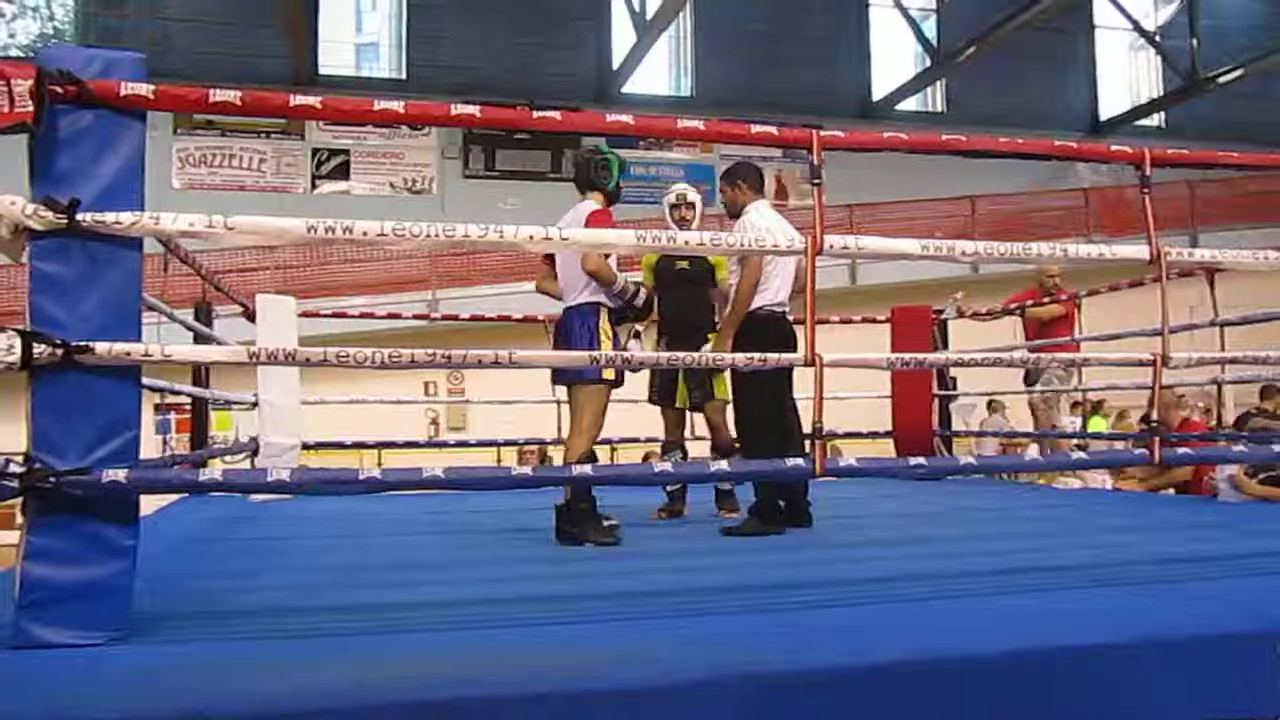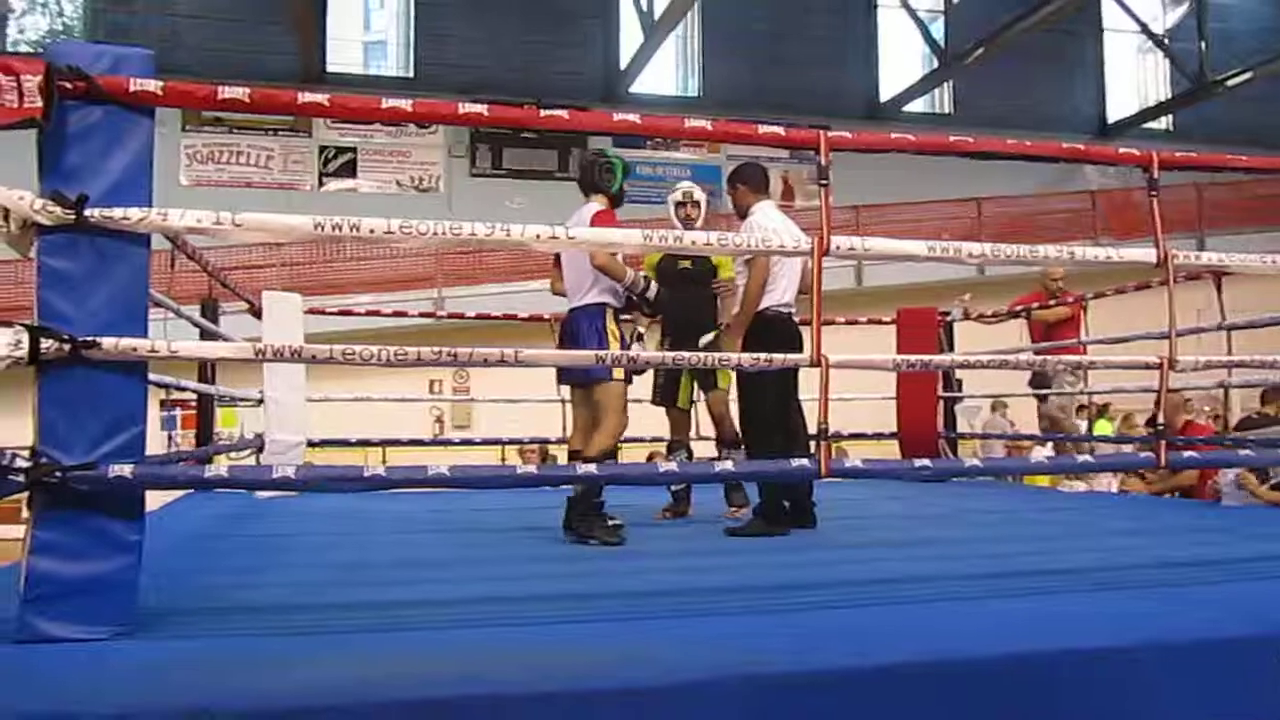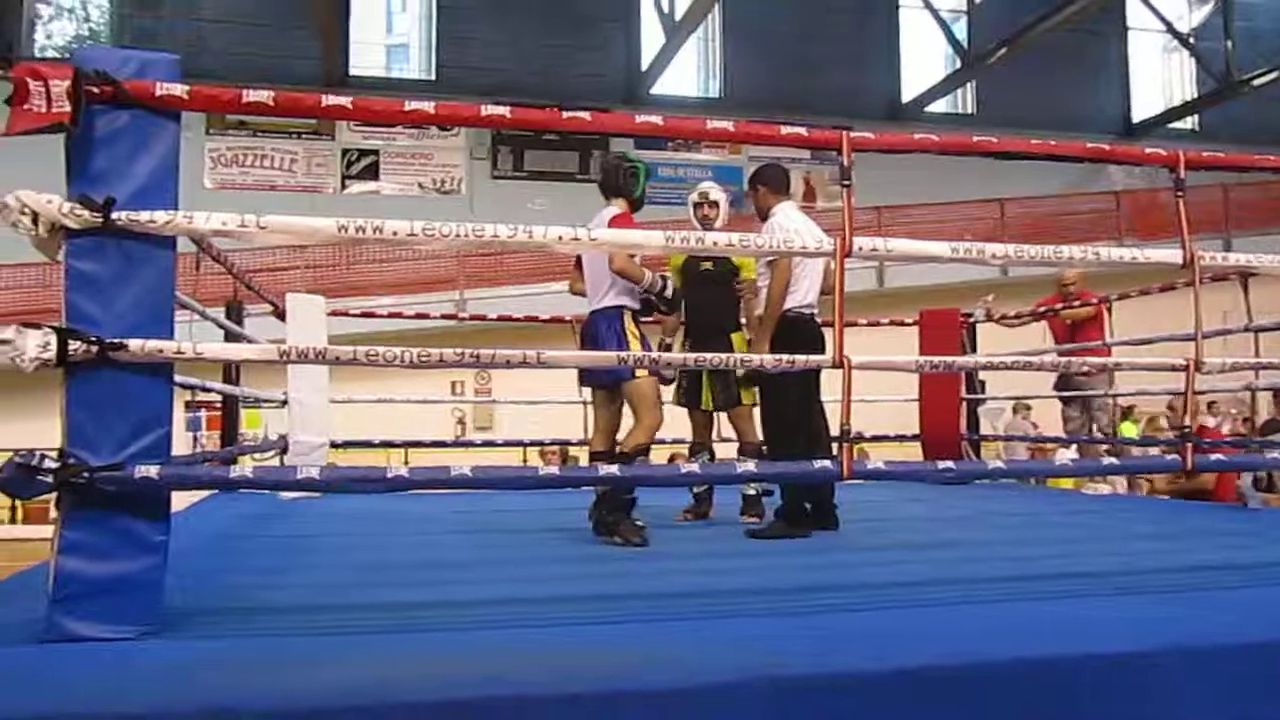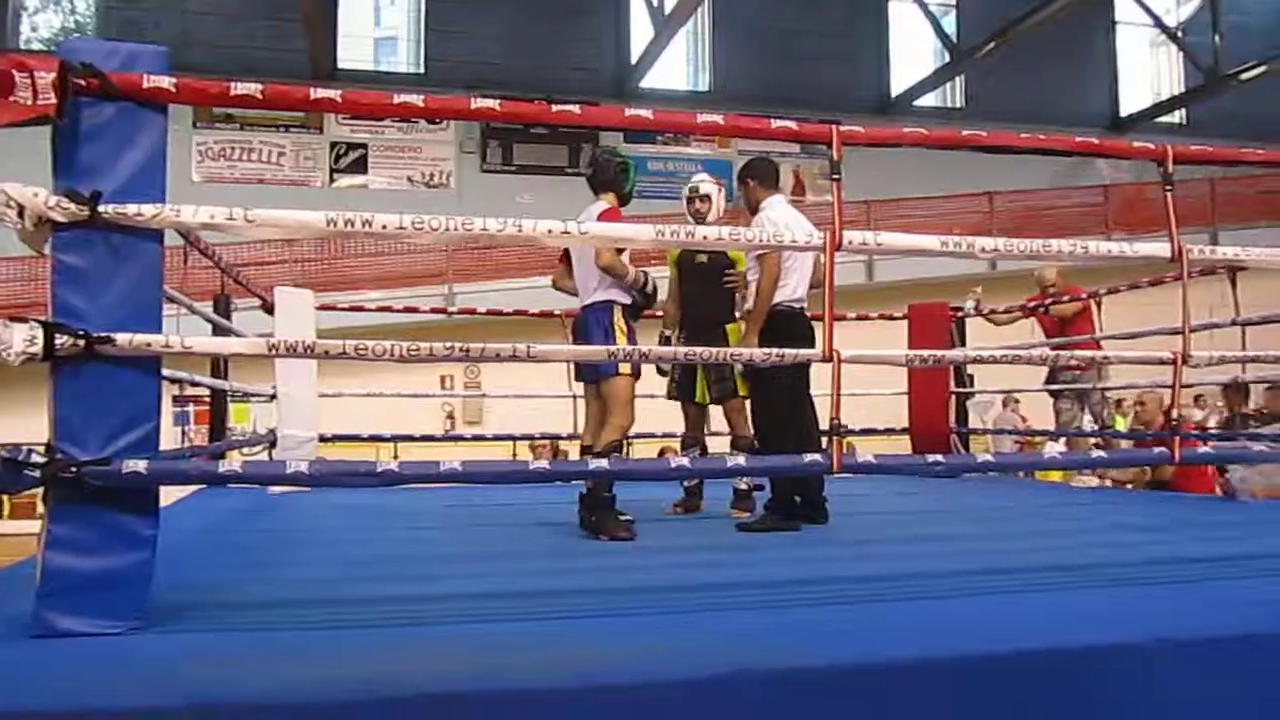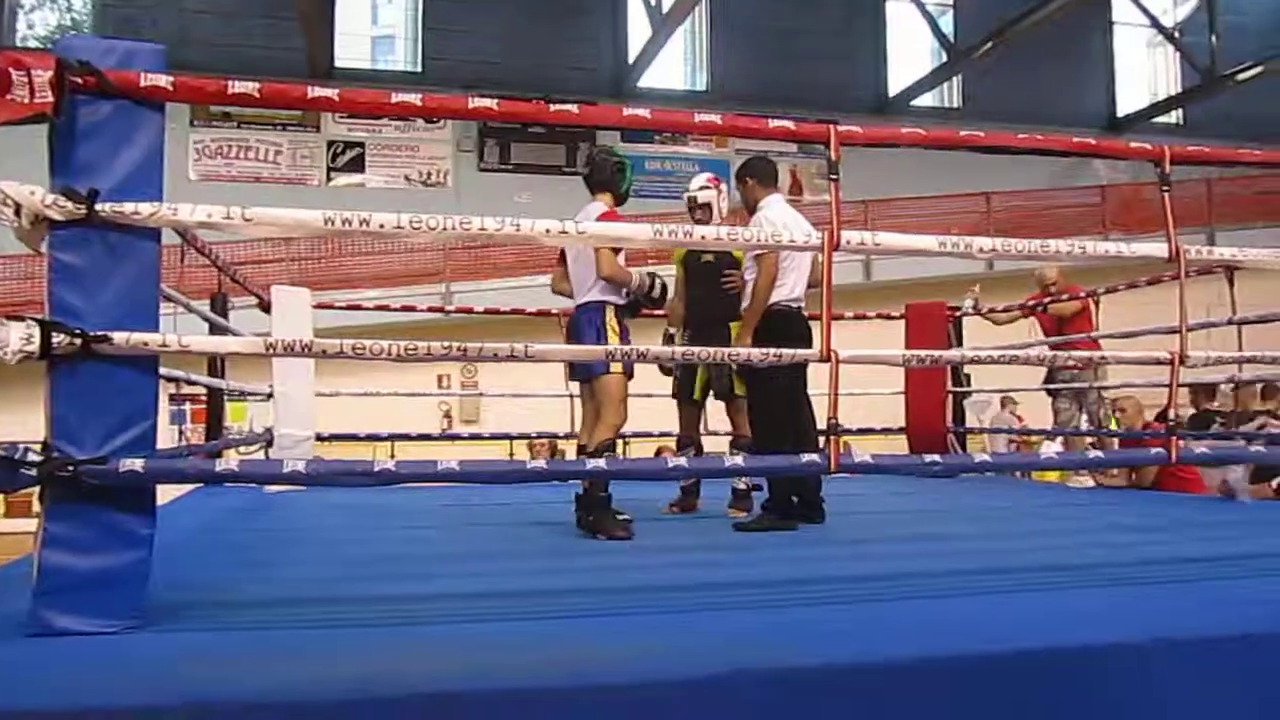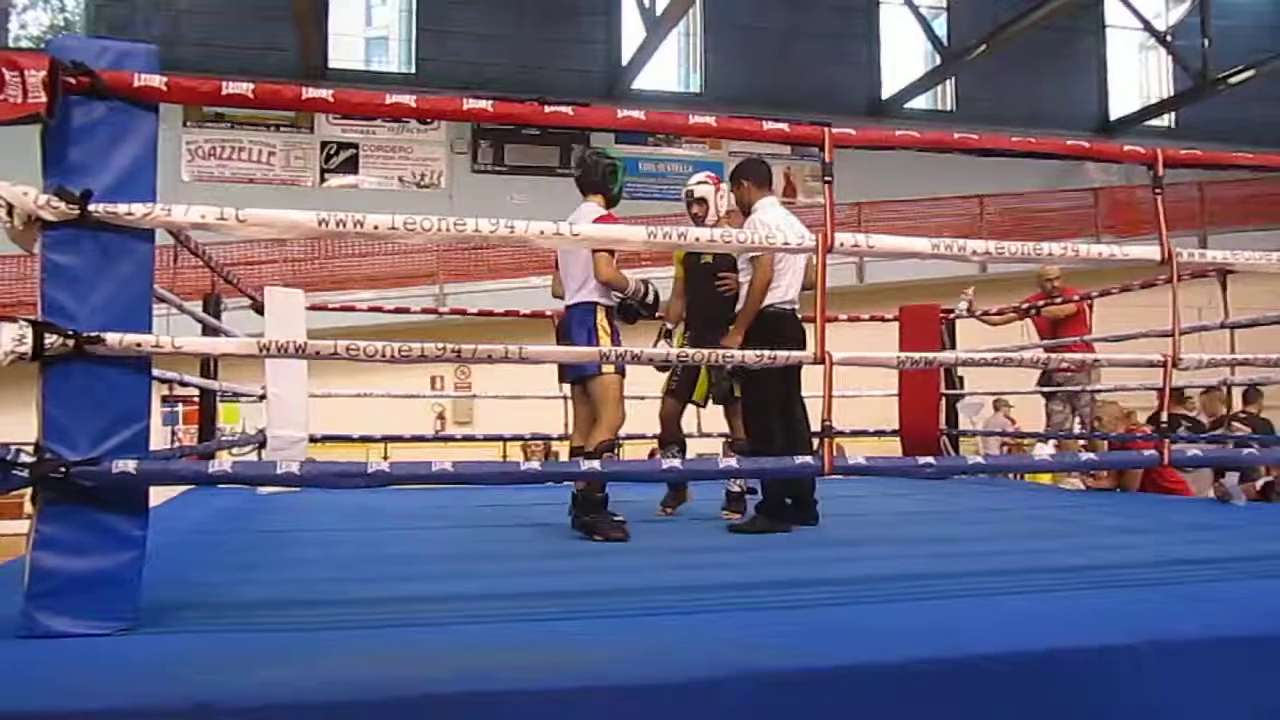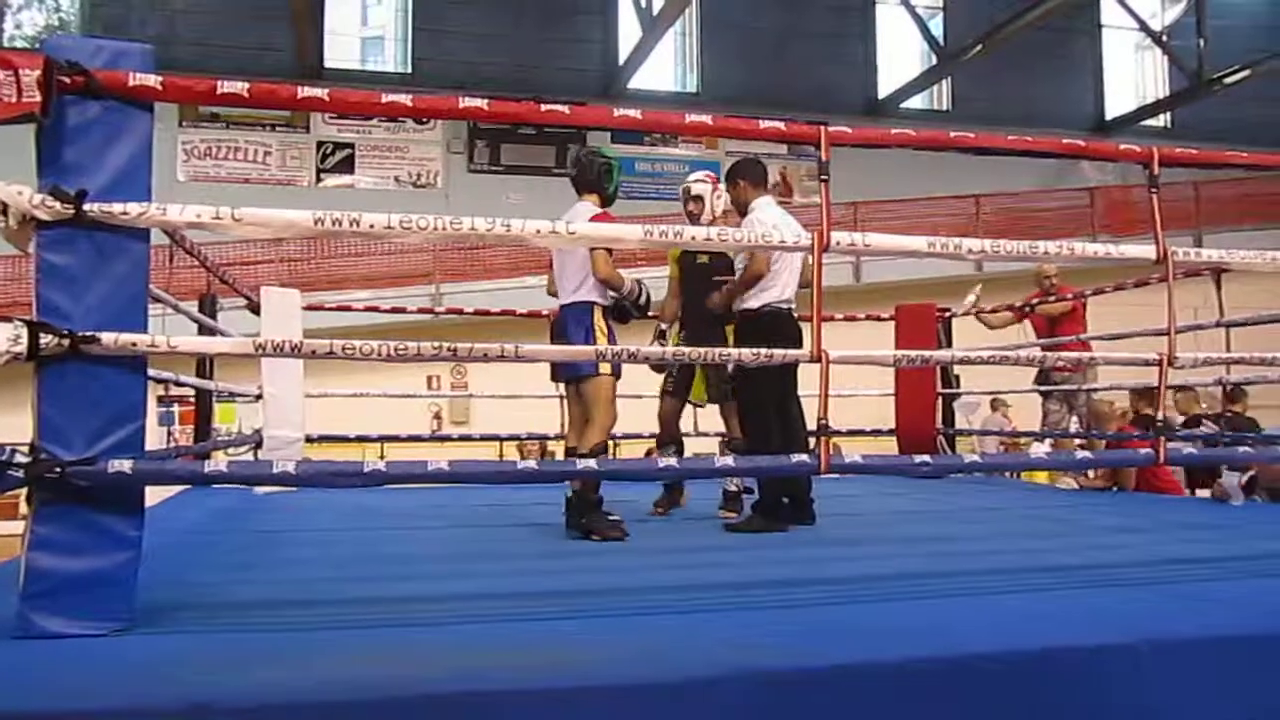
dt=0.2s
person 1, frame 1
left shoulder: (565, 221)
right shoulder: (598, 214)
left elbow: (543, 281)
right elbow: (592, 263)
right wrist: (627, 289)
left hip: (571, 320)
right hip: (592, 320)
left knee: (581, 425)
right knee: (588, 426)
left ankle: (580, 511)
right ankle: (573, 516)
person 1, frame 2
left shoulder: (574, 221)
right shoulder: (601, 214)
left elbow: (558, 283)
right elbow: (601, 259)
right wrist: (636, 283)
left hip: (575, 320)
right hip: (598, 321)
left knee: (585, 424)
right knee: (613, 421)
left ankle: (585, 509)
right ankle: (584, 509)
person 1, frame 3
left shoulder: (595, 224)
right shoulder: (620, 217)
left elbow: (577, 283)
right elbow: (619, 263)
right wrist: (655, 284)
left hip: (596, 322)
right hip: (618, 323)
left knee: (605, 425)
right knee: (649, 418)
left ankle: (604, 508)
right ankle: (615, 505)
person 1, frame 4
left shoulder: (581, 220)
right shoulder: (609, 213)
left elbow: (560, 279)
right elbow: (605, 259)
right wrist: (638, 279)
left hip: (588, 318)
right hip: (609, 317)
left knee: (596, 420)
right knee: (620, 419)
left ankle: (593, 504)
right ankle: (597, 504)
person 1, frame 5
left shoulder: (577, 220)
right shoulder: (607, 216)
left elbow: (559, 281)
right elbow: (607, 268)
right wrist: (642, 283)
left hip: (582, 318)
right hip: (603, 318)
left knee: (592, 420)
right knee: (612, 418)
left ankle: (590, 504)
right ankle: (595, 504)
person 1, frame 6
left shoulder: (570, 223)
right shoulder: (602, 219)
right elbow: (605, 274)
right wrist: (637, 290)
left hip: (572, 319)
right hip: (593, 320)
left knee: (584, 422)
right knee: (610, 417)
left ankle: (583, 505)
right ankle: (591, 505)
person 1, frame 7
left shoulder: (565, 221)
right shoulder: (599, 218)
right elbow: (603, 271)
right wrist: (631, 291)
left hip: (566, 318)
right hip: (588, 319)
left knee: (578, 421)
right knee: (602, 419)
left ankle: (579, 505)
right ankle: (586, 506)
person 2, frame 1
left shoulder: (751, 221)
right shoulder: (784, 225)
left elbow: (750, 278)
left wrist: (726, 334)
left hip: (756, 327)
right hip: (780, 326)
left knee: (757, 422)
right knee: (782, 417)
left ankle: (767, 513)
right ankle: (795, 507)
person 2, frame 2
left shoulder: (757, 221)
right shoulder: (789, 225)
left elbow: (759, 277)
left wrist: (736, 333)
left hip: (763, 328)
right hip: (786, 326)
left knee: (761, 423)
right knee: (787, 418)
left ankle: (772, 513)
right ankle: (800, 508)
person 2, frame 3
left shoulder: (778, 222)
right shoulder: (810, 225)
left elbow: (781, 279)
left wrist: (763, 337)
left hip: (786, 329)
right hip: (808, 327)
left knee: (784, 424)
right knee: (809, 420)
left ankle: (793, 515)
right ankle: (821, 510)
person 2, frame 4
left shoulder: (768, 216)
right shoulder: (801, 220)
left elbow: (771, 273)
left wrist: (752, 332)
left hip: (775, 324)
right hip: (798, 321)
left knee: (773, 418)
right knee: (799, 414)
left ankle: (783, 508)
right ankle: (811, 503)
person 2, frame 5
left shoulder: (766, 216)
right shoulder: (798, 219)
left elbow: (768, 274)
left wrist: (746, 331)
left hip: (772, 323)
right hip: (795, 320)
left knee: (770, 417)
right knee: (796, 412)
left ankle: (780, 508)
right ankle: (808, 502)
person 2, frame 6
left shoulder: (760, 218)
right shoulder: (792, 221)
left elbow: (764, 276)
left wrist: (738, 330)
left hip: (765, 325)
right hip: (789, 323)
left knee: (764, 419)
right knee: (790, 414)
left ankle: (774, 510)
right ankle: (802, 504)
person 2, frame 7
left shoulder: (758, 217)
right shoulder: (788, 220)
left elbow: (758, 268)
left wrist: (726, 295)
left hip: (759, 323)
right hip: (784, 322)
left knee: (759, 418)
right knee: (786, 412)
left ankle: (771, 509)
right ankle: (799, 504)
person 3, frame 1
left shoulder: (714, 251)
right shoulder: (654, 256)
left elbow: (726, 298)
right wrist: (637, 333)
left hip: (704, 343)
right hip: (668, 344)
left knee: (716, 418)
right knee: (672, 425)
left ankle: (726, 492)
right ankle: (675, 497)
person 3, frame 2
left shoulder: (717, 251)
right shoulder: (657, 255)
left elbow: (728, 299)
left hip: (707, 340)
right hip: (672, 344)
left knee: (719, 409)
right knee: (678, 426)
left ankle: (734, 484)
right ankle: (680, 497)
person 3, frame 3
left shoulder: (740, 252)
right shoulder: (681, 255)
left elbow: (753, 300)
left wrist: (753, 341)
right wrist: (665, 345)
left hip: (729, 343)
right hip: (694, 345)
left knee: (742, 421)
right knee: (700, 427)
left ankle: (753, 499)
right ankle: (702, 499)
person 3, frame 4
left shoulder: (736, 244)
right shoulder: (679, 248)
right wrist: (666, 339)
left hip: (724, 335)
right hip: (689, 338)
left knee: (736, 414)
right knee: (693, 421)
left ankle: (743, 493)
right ankle: (692, 493)
person 3, frame 5
right shoulder: (685, 247)
right wrist: (670, 337)
left hip: (728, 335)
right hip: (693, 337)
left knee: (738, 414)
right knee: (688, 419)
left ankle: (742, 493)
right ankle: (689, 492)
person 3, frame 6
right shoulder: (685, 247)
right wrist: (666, 333)
left hip: (728, 338)
right hip: (693, 338)
left knee: (736, 417)
right knee: (669, 414)
left ankle: (736, 496)
right ankle: (676, 487)
person 3, frame 7
right shoulder: (679, 247)
right wrist: (661, 333)
left hip: (724, 338)
right hip: (688, 337)
left knee: (733, 417)
right knee: (667, 414)
left ankle: (733, 495)
right ankle: (672, 487)
person 4, frame 1
left shoulder: (1066, 299)
right shoulder: (1025, 298)
left elbow: (1044, 314)
right elbow: (989, 314)
left wrist: (1017, 309)
left hip: (1061, 362)
right hip: (1038, 364)
left knee: (1036, 400)
right knee: (1052, 422)
person 4, frame 2
left shoulder: (1070, 300)
right shoulder: (1030, 300)
left elbow: (1051, 316)
left wrist: (1026, 312)
left hip: (1067, 366)
right hip: (1043, 369)
left knee: (1056, 410)
right knee: (1050, 428)
left ankle: (1083, 454)
person 4, frame 3
left shoulder: (1091, 300)
right shoulder: (1050, 303)
left elbow: (1077, 314)
right elbow: (1017, 320)
left wrist: (1050, 313)
left hip: (1096, 372)
right hip: (1070, 375)
left knee: (1106, 426)
right knee: (1078, 431)
person 4, frame 4
left shoulder: (1078, 294)
right shoulder: (1037, 301)
left elbow: (1066, 311)
right elbow: (1003, 319)
left wrist: (1041, 308)
right wrist: (980, 308)
left hip: (1090, 367)
right hip: (1063, 371)
left knee: (1104, 422)
right knee: (1070, 426)
person 4, frame 5
left shoulder: (1078, 294)
right shoulder: (1037, 301)
left elbow: (1065, 310)
right elbow: (1002, 318)
left wrist: (1040, 308)
right wrist: (979, 308)
left hip: (1089, 368)
right hip: (1062, 371)
left knee: (1101, 422)
right knee: (1068, 426)
person 4, frame 6
left shoulder: (1075, 296)
right shoulder: (1033, 302)
left elbow: (1059, 312)
right elbow: (998, 319)
left wrist: (1032, 309)
left hip: (1083, 370)
right hip: (1056, 374)
left knee: (1092, 424)
right knee: (1060, 427)
person 4, frame 7
left shoulder: (1070, 295)
right shoulder: (1031, 301)
left elbow: (1054, 310)
right elbow: (995, 322)
left wrist: (1026, 308)
right wrist: (976, 310)
left hip: (1080, 369)
right hip: (1053, 372)
left knee: (1091, 423)
right knee: (1056, 426)
